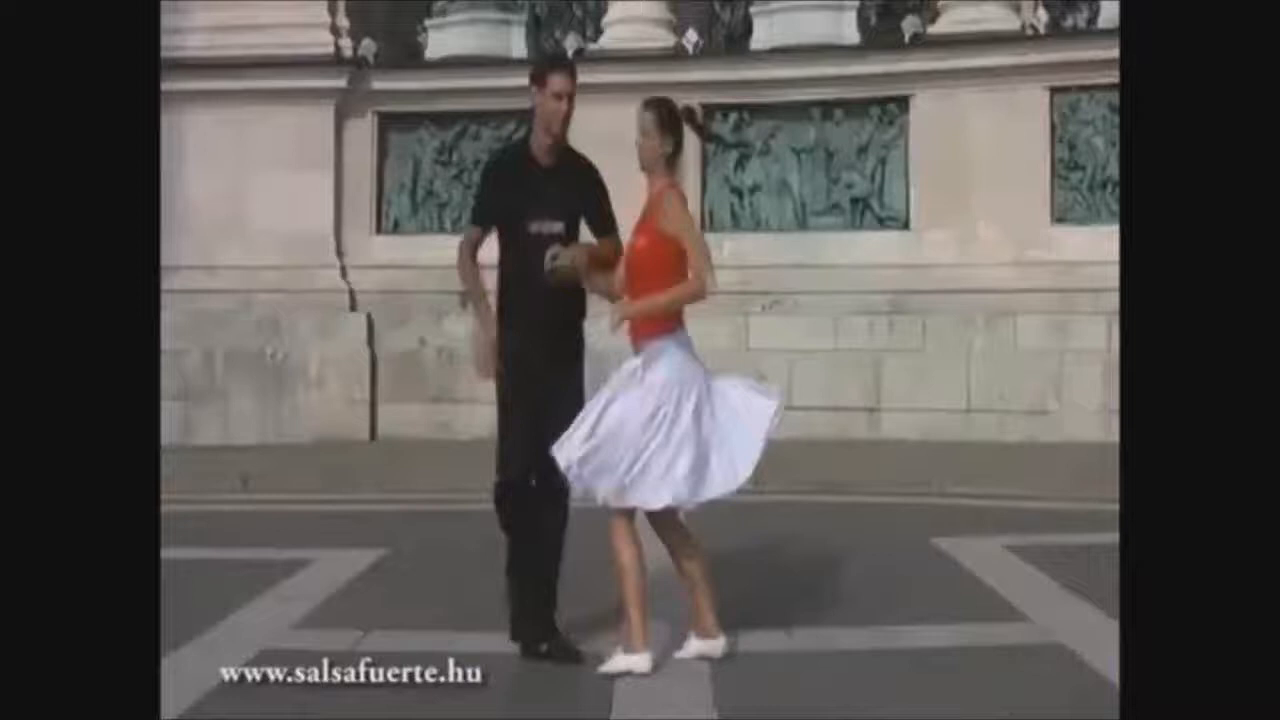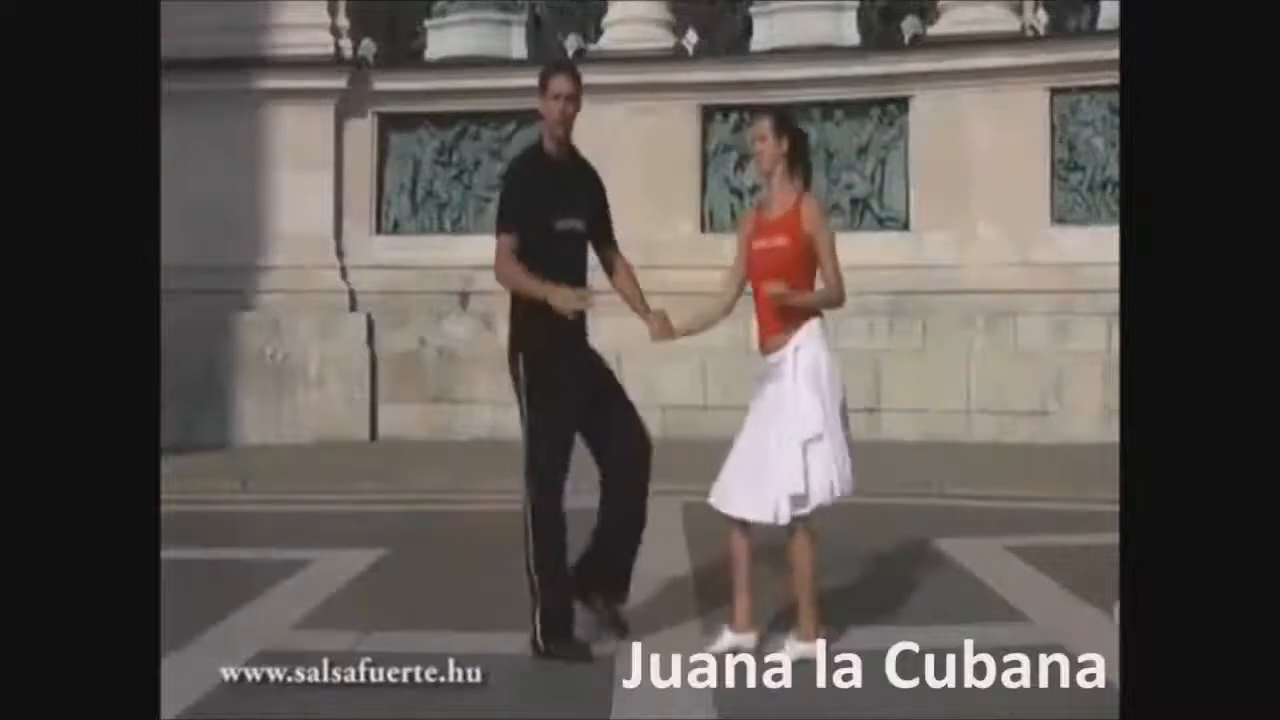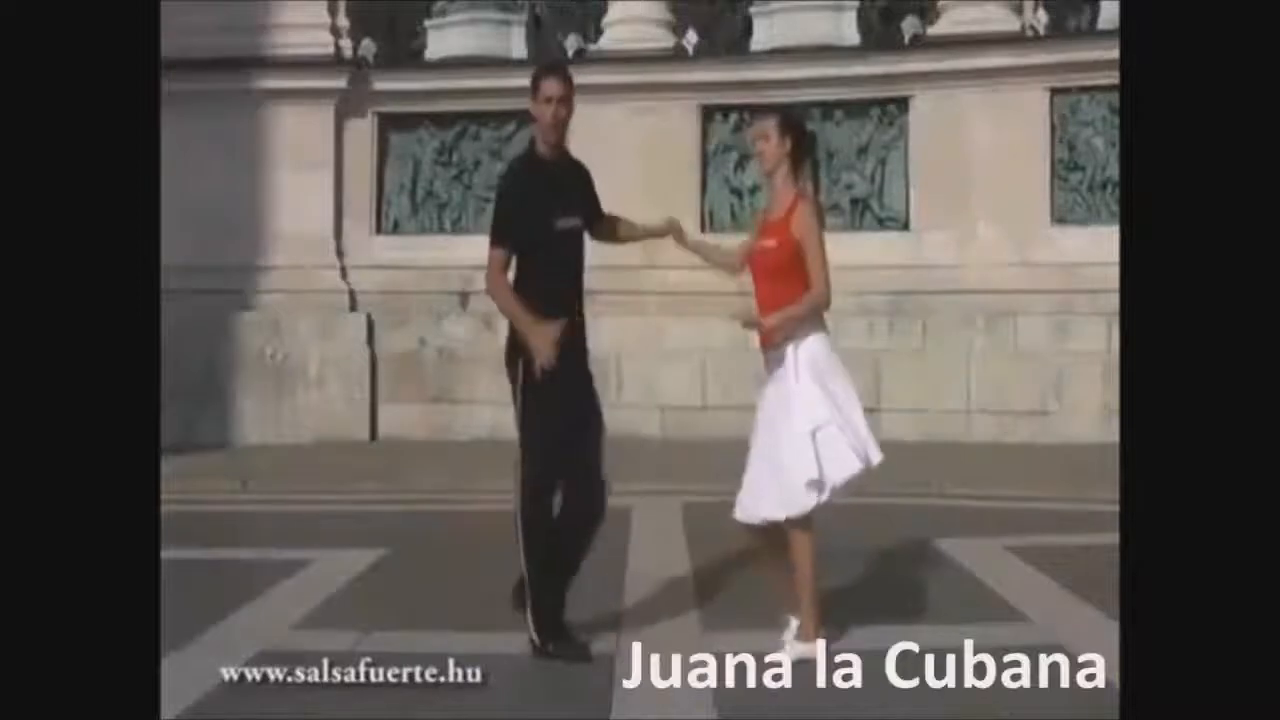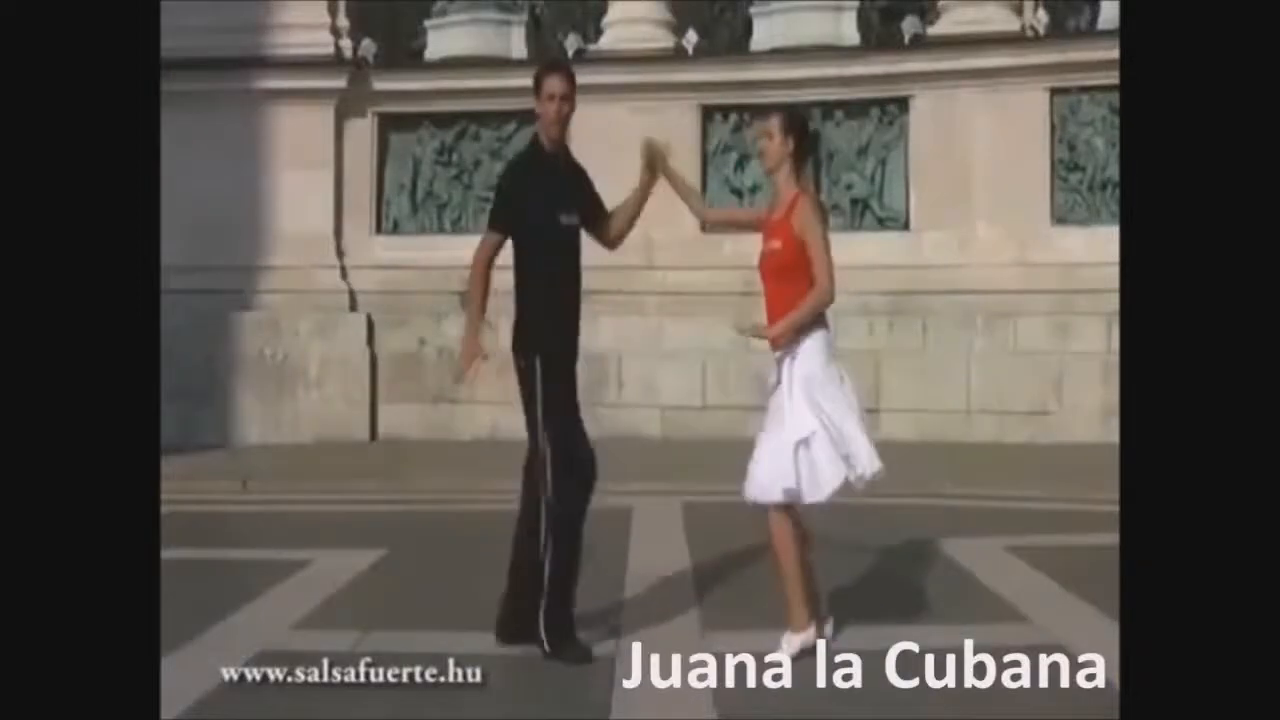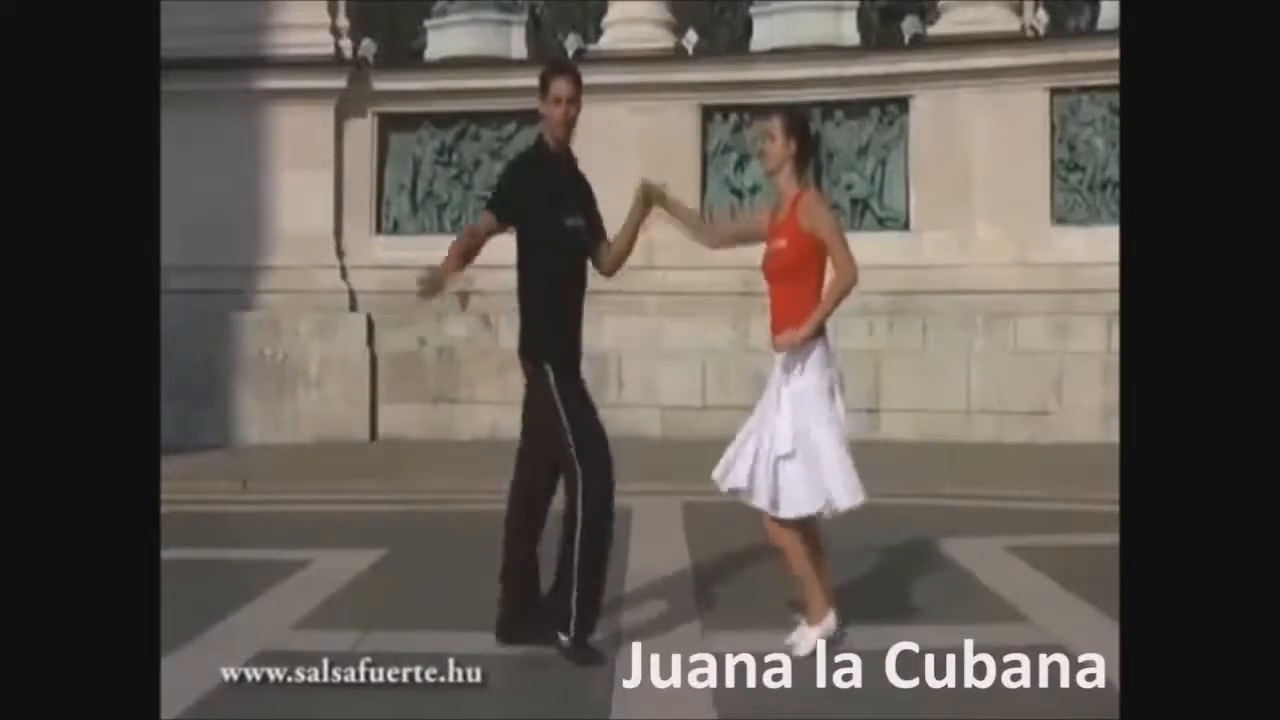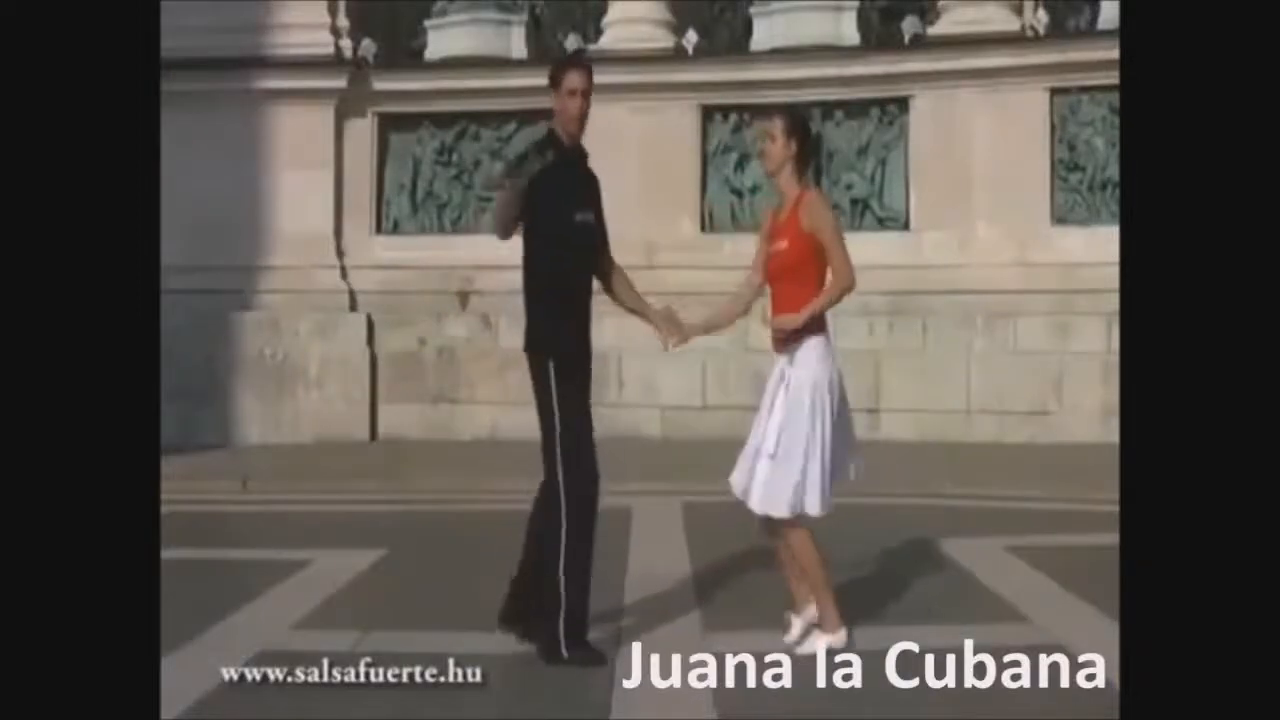
dt=0.2s
person 1, frame 1
left shoulder: (583, 174)
right shoulder: (504, 168)
left elbow: (614, 249)
right elbow: (468, 249)
left wrist: (589, 254)
right wrist: (483, 319)
left hip: (566, 345)
right hip: (518, 344)
left knee: (555, 480)
right knee: (516, 474)
left ankle: (539, 619)
right ankle: (529, 622)
person 1, frame 2
left shoulder: (586, 176)
right shoulder: (522, 174)
left elbow: (609, 253)
right elbow: (504, 264)
left wrist: (646, 310)
right wrist: (553, 293)
left hip: (577, 347)
right hip: (536, 348)
left knee: (630, 451)
right knee: (546, 481)
left ankle: (598, 583)
right ankle: (549, 624)
person 1, frame 3
left shoulder: (576, 173)
right shoulder: (518, 179)
left elbow: (603, 228)
right elbow: (496, 274)
left wrist: (655, 230)
right wrist: (529, 328)
left hip: (573, 350)
right hip: (537, 354)
left knee: (586, 482)
right knee: (541, 483)
left ankle: (541, 596)
right ankle: (543, 626)
person 1, frame 4
left shoulder: (574, 173)
right shoulder: (522, 172)
left elbow: (612, 233)
right elbow: (486, 254)
left wrist: (647, 183)
right wrist: (472, 329)
left hip: (562, 345)
right hip: (538, 345)
left knee: (550, 475)
right knee: (566, 471)
left ankle: (521, 613)
right ankle: (547, 622)
person 1, frame 5
left shoulder: (578, 182)
right shoulder: (524, 171)
left elbow: (606, 260)
right elbow: (480, 232)
left wrist: (637, 216)
right wrist: (447, 268)
left hip: (562, 346)
right hip: (544, 348)
left knee: (537, 475)
right knee: (592, 471)
left ankle: (519, 613)
right ankle: (566, 623)
person 1, frame 6
left shoulder: (584, 176)
right shoulder: (538, 163)
right elbow: (505, 222)
left wrist: (649, 312)
right wrist: (508, 199)
left hip: (574, 343)
right hip: (549, 344)
left knee: (568, 476)
right knee: (574, 480)
left ankle: (526, 602)
right ankle: (560, 633)
person 2, frame 1
left shoulder: (671, 202)
right shoulder: (649, 206)
left elbow: (702, 278)
right elbow: (618, 286)
left wrist: (645, 304)
right wrist: (579, 272)
left hip: (664, 365)
right hip: (654, 366)
left knee: (621, 506)
right knee: (656, 507)
left ankle: (636, 644)
right ankle: (707, 626)
person 2, frame 2
left shoulder: (807, 209)
right shoulder: (753, 220)
left elbow: (835, 292)
right elbow: (730, 296)
left wrist: (793, 297)
right wrist: (682, 327)
left hip: (802, 363)
right hip: (772, 369)
left knee: (793, 506)
right knee: (742, 499)
left ankle: (808, 631)
right ankle: (741, 620)
person 2, frame 3
left shoulder: (803, 209)
right shoulder: (767, 216)
left elbow: (821, 293)
right elbow: (735, 260)
left wrist: (770, 321)
right wrist: (685, 240)
left hip: (804, 361)
right hip: (777, 366)
left knee: (792, 505)
right knee: (766, 506)
left ankle: (808, 632)
right ankle: (799, 608)
person 2, frame 4
left shoulder: (805, 207)
right shoulder: (770, 214)
left elbow: (826, 287)
right elbow: (710, 215)
left wrist: (780, 327)
right wrist: (667, 175)
left hip: (807, 360)
right hip: (790, 365)
left knee: (778, 496)
right knee: (785, 497)
left ankle: (799, 622)
right ankle: (812, 613)
person 2, frame 5
left shoulder: (810, 204)
right shoulder: (771, 215)
left elbow: (847, 271)
right elbow: (714, 235)
left wrist: (807, 326)
right wrist: (667, 204)
left hip: (805, 365)
right hip: (789, 368)
left knee: (776, 502)
right knee: (788, 502)
left ankle: (820, 610)
right ankle: (816, 610)
person 2, frame 6
left shoulder: (812, 205)
right shoulder: (773, 219)
left elbow: (844, 278)
right elbow: (749, 293)
left wrist: (799, 315)
right wrist: (695, 326)
left hip: (806, 364)
right hip: (787, 367)
left knee: (786, 503)
right knee: (766, 495)
left ankle: (831, 622)
right ankle: (805, 601)
